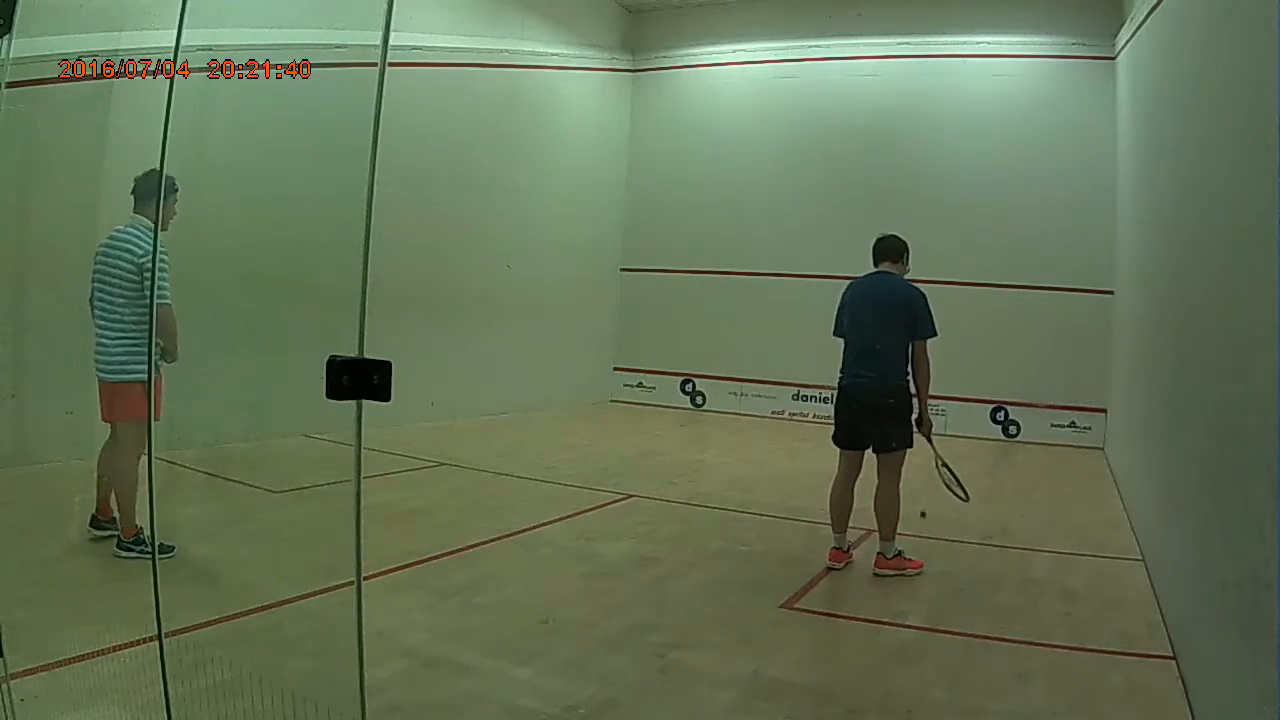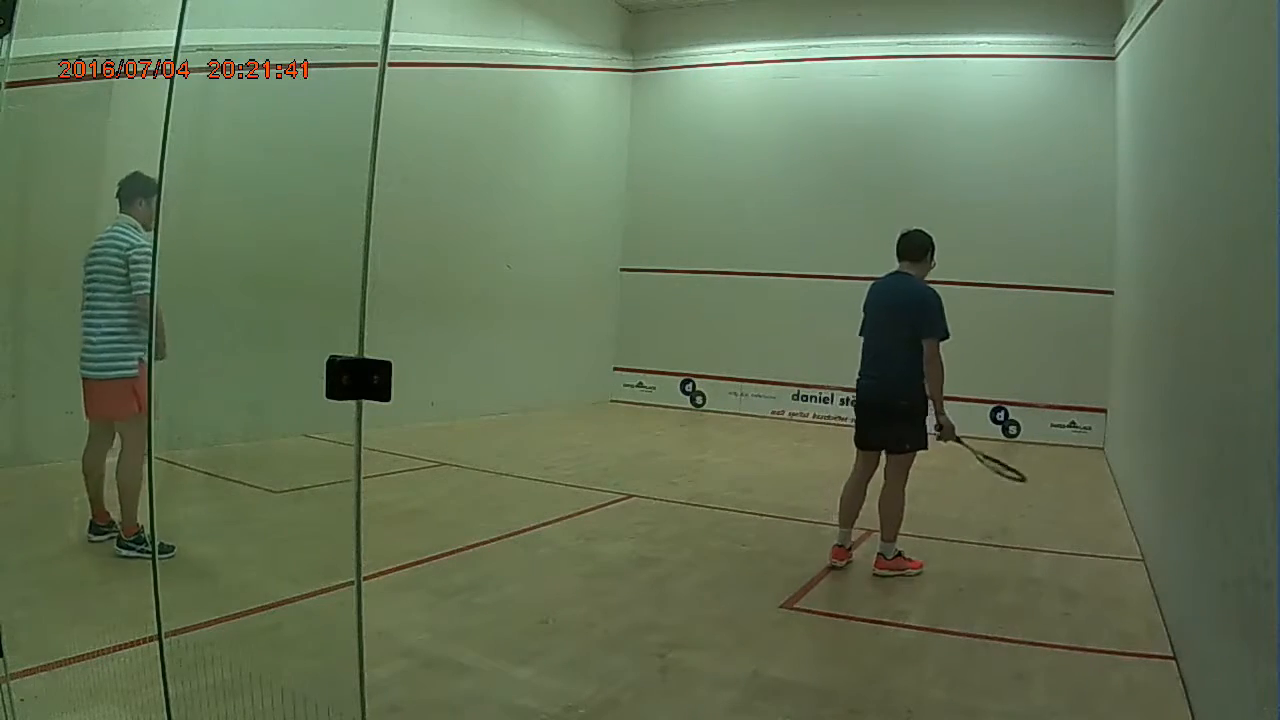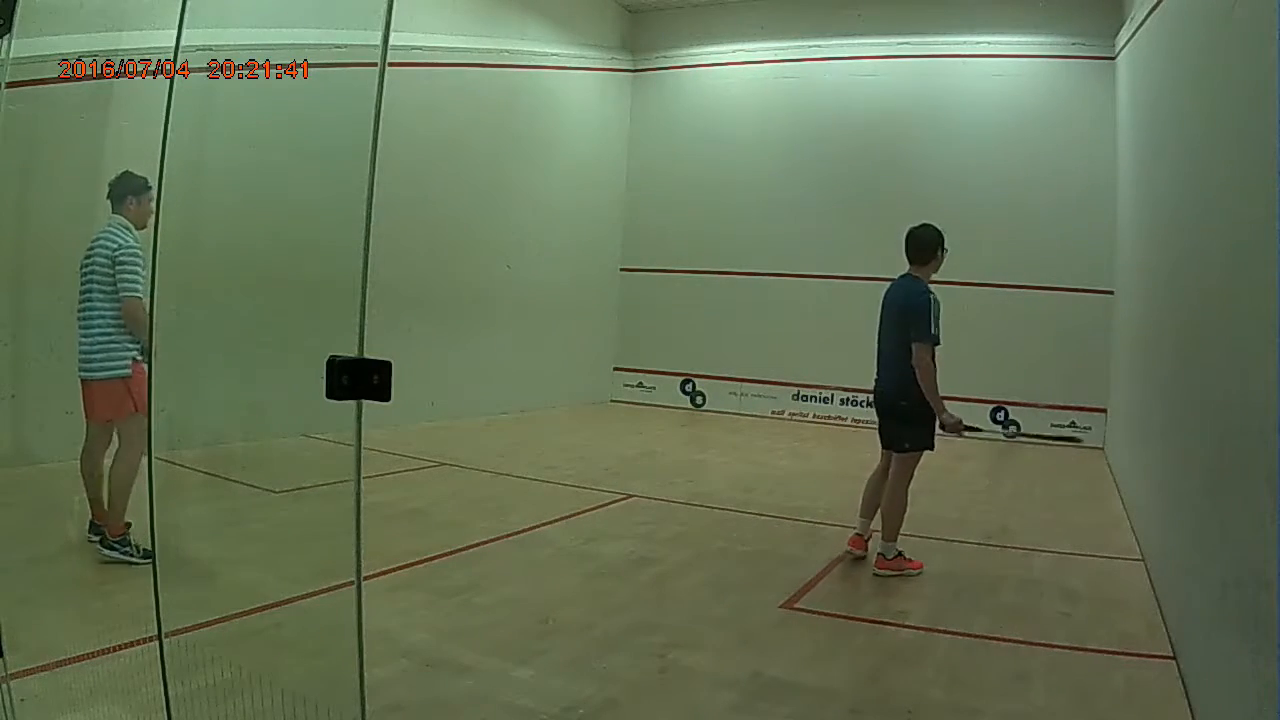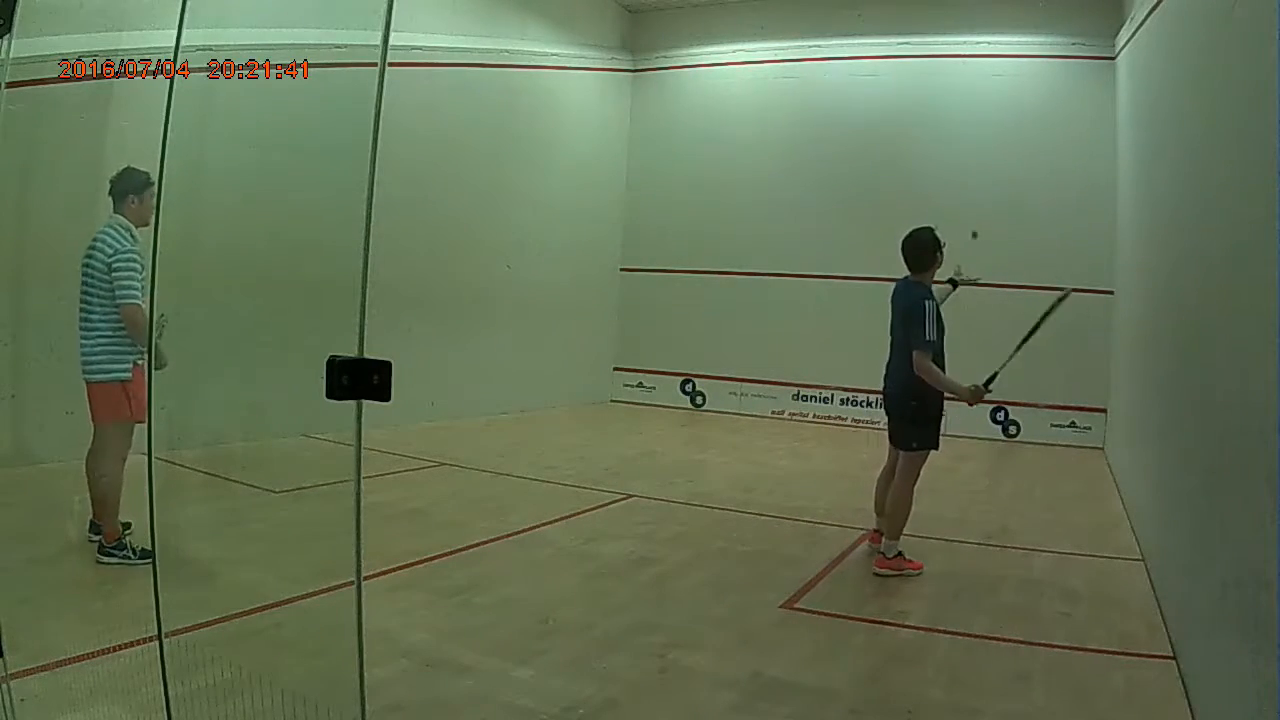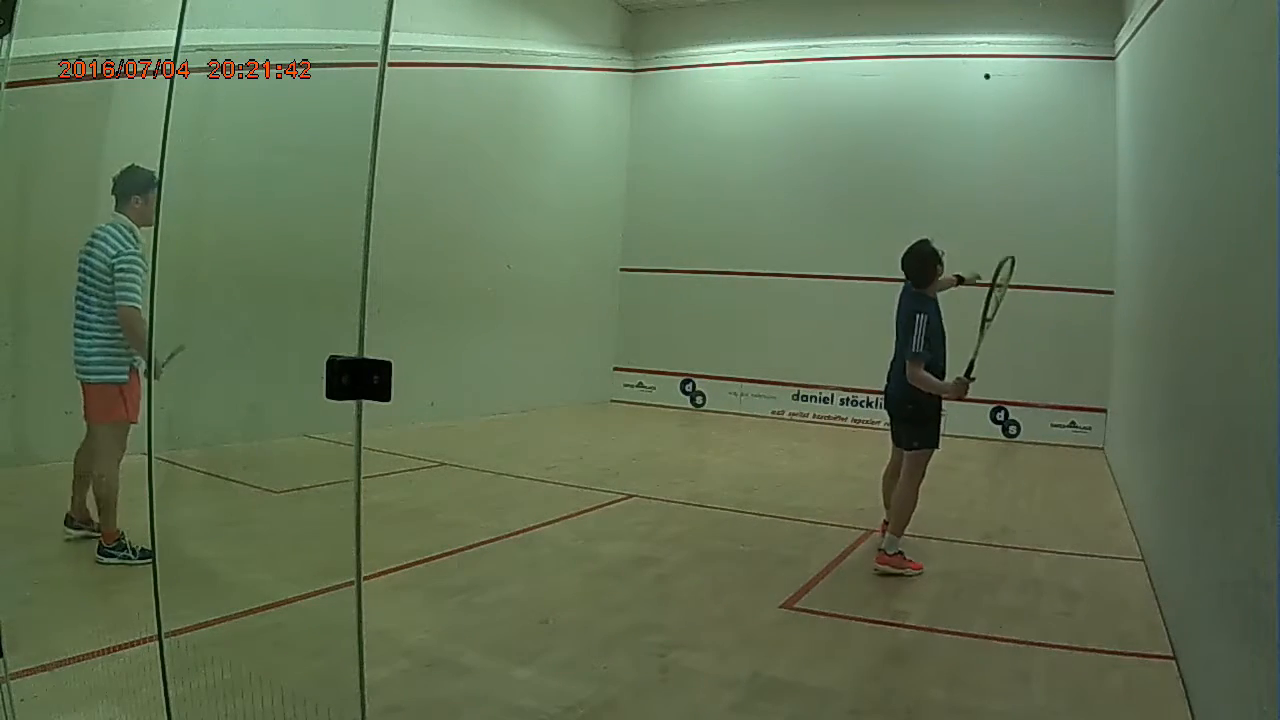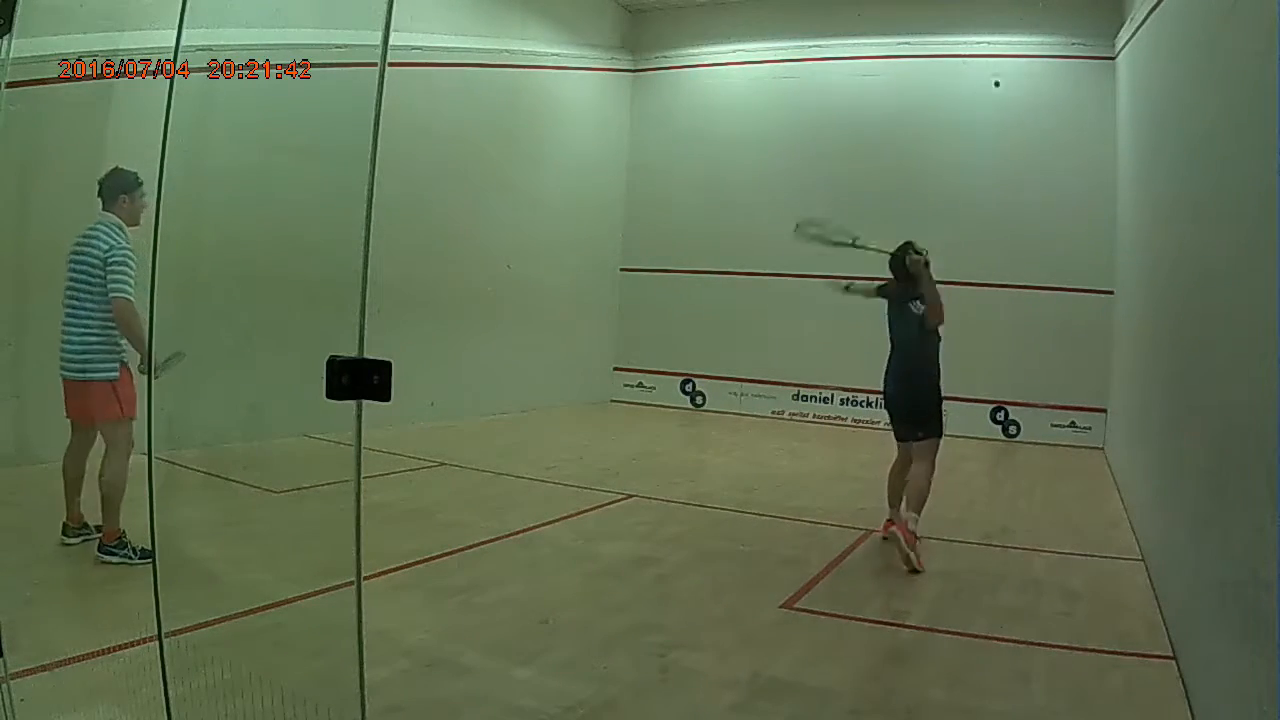
dt=0.3s
person 1, frame 1
left shoulder: (108, 242)
right shoulder: (150, 248)
left elbow: (95, 300)
right elbow: (161, 311)
right wrist: (171, 348)
left hip: (107, 360)
right hip: (135, 363)
left knee: (117, 441)
right knee: (131, 448)
left ankle: (103, 516)
right ankle: (129, 536)
person 1, frame 2
left shoulder: (99, 244)
right shoulder: (137, 244)
right elbow: (145, 304)
right wrist: (160, 344)
left hip: (94, 359)
right hip: (124, 361)
left knee: (98, 440)
right knee: (135, 445)
left ankle: (100, 521)
right ankle: (130, 535)
person 1, frame 3
left shoulder: (97, 243)
right shoulder: (126, 245)
right elbow: (132, 307)
right wrist: (149, 344)
left hip: (92, 359)
right hip: (119, 360)
left knee: (96, 441)
right knee: (133, 444)
left ankle: (99, 520)
right ankle: (114, 536)
person 1, frame 4
left shoulder: (101, 239)
right shoulder: (125, 248)
right elbow: (131, 313)
right wrist: (155, 350)
left hip: (96, 360)
right hip: (118, 363)
left knee: (102, 443)
right knee: (115, 451)
left ankle: (100, 520)
right ankle: (112, 541)
person 1, frame 5
left shoulder: (97, 237)
right shoulder: (127, 251)
right elbow: (129, 316)
right wrist: (152, 357)
left hip: (90, 358)
right hip: (113, 364)
left knee: (94, 440)
right knee: (110, 452)
left ankle: (77, 515)
right ankle: (110, 541)
person 1, frame 6
left shoulder: (84, 240)
right shoulder: (117, 246)
right elbow: (122, 309)
right wrist: (146, 352)
left hip: (74, 360)
right hip: (103, 364)
left knee: (80, 441)
right knee: (119, 447)
left ankle: (73, 523)
right ankle: (112, 540)
person 2, frame 1
left shoulder: (852, 290)
right shoulder: (912, 296)
right elbow: (919, 358)
right wrist: (924, 409)
left hip: (850, 391)
right hip: (889, 395)
left knee: (846, 472)
right knee: (888, 478)
left ankle: (839, 548)
right ankle: (887, 555)
person 2, frame 2
left shoulder: (875, 289)
right shoulder: (926, 297)
right elbow: (931, 360)
right wrist: (940, 412)
left hip: (868, 392)
right hip: (903, 398)
left knee: (861, 471)
right knee: (895, 478)
left ankle: (841, 545)
right ankle: (887, 555)
person 2, frame 3
left shoulder: (896, 289)
right shoulder: (924, 299)
right elbow: (921, 360)
right wrist: (941, 411)
left hip: (886, 392)
right hip: (909, 398)
left knee: (885, 467)
right knee: (900, 476)
left ankle: (860, 535)
right ankle: (888, 555)
person 2, frame 4
left shoulder: (905, 288)
right shoulder: (923, 302)
right elbow: (922, 364)
left wrist: (954, 284)
right wrist: (959, 391)
left hip: (897, 391)
right hip: (917, 398)
left knee: (893, 465)
right knee: (906, 475)
left ankle: (879, 530)
right ankle: (889, 554)
person 2, frame 5
left shoulder: (913, 289)
right shoulder: (920, 314)
left elbow: (936, 283)
right elbow: (915, 374)
left wrist: (960, 278)
right wrist: (948, 389)
left hip: (900, 395)
right hip: (917, 400)
left knee: (898, 462)
right knee: (912, 473)
left ankle: (890, 522)
right ankle: (890, 551)
person 2, frame 6
left shoulder: (896, 291)
right shoulder: (912, 305)
left elbow: (876, 290)
right elbow: (936, 319)
left wrist: (853, 287)
right wrist: (924, 275)
left hip: (897, 391)
right hip: (920, 394)
left knee: (905, 459)
right knee: (924, 462)
left ankle: (893, 520)
right ankle: (908, 527)
